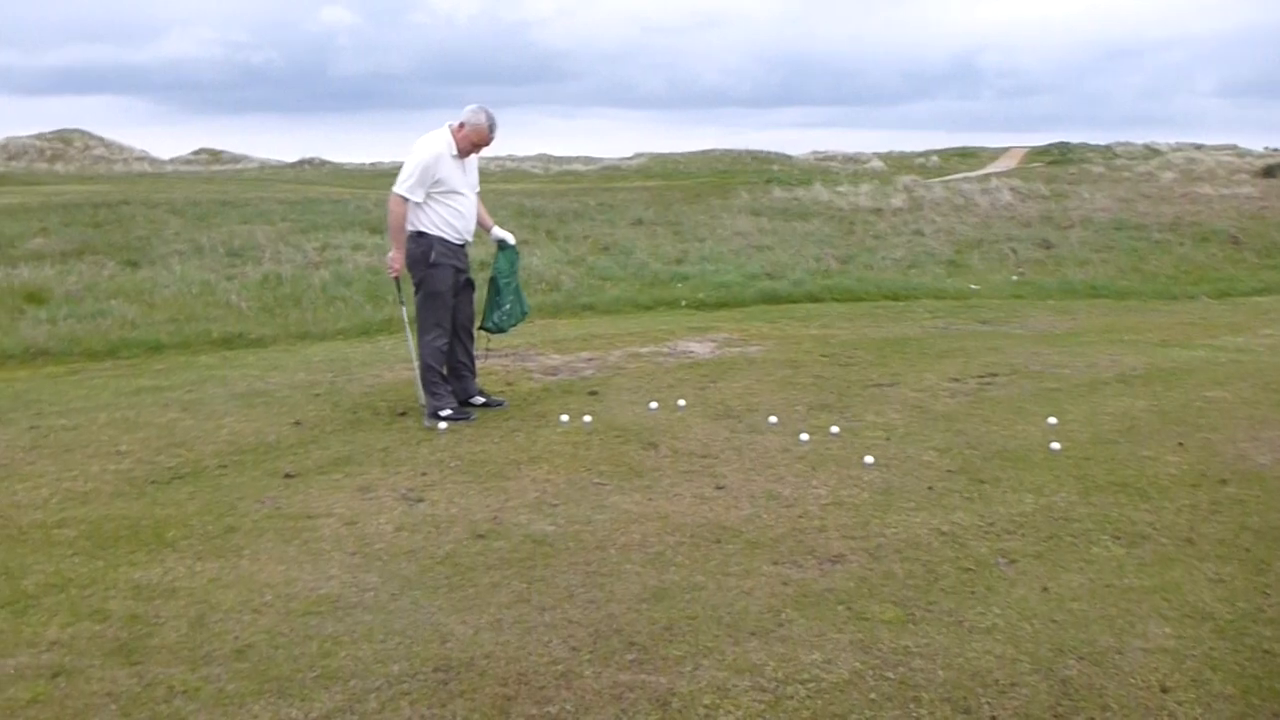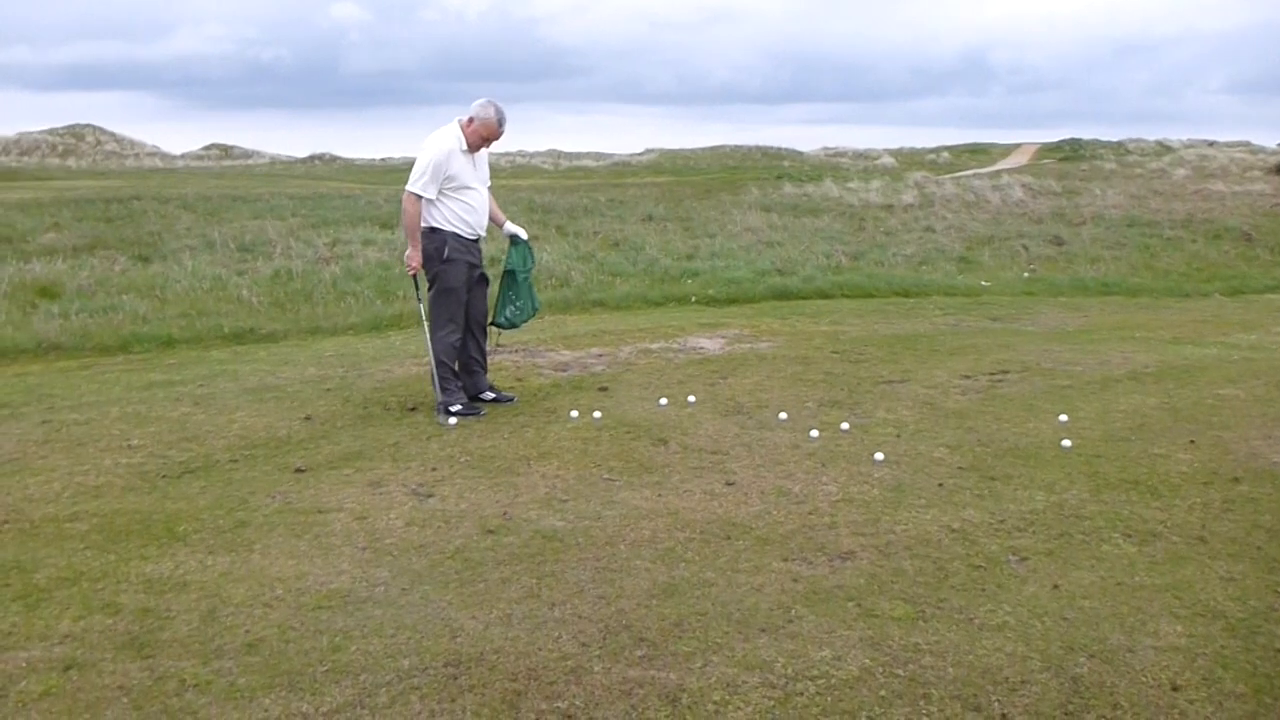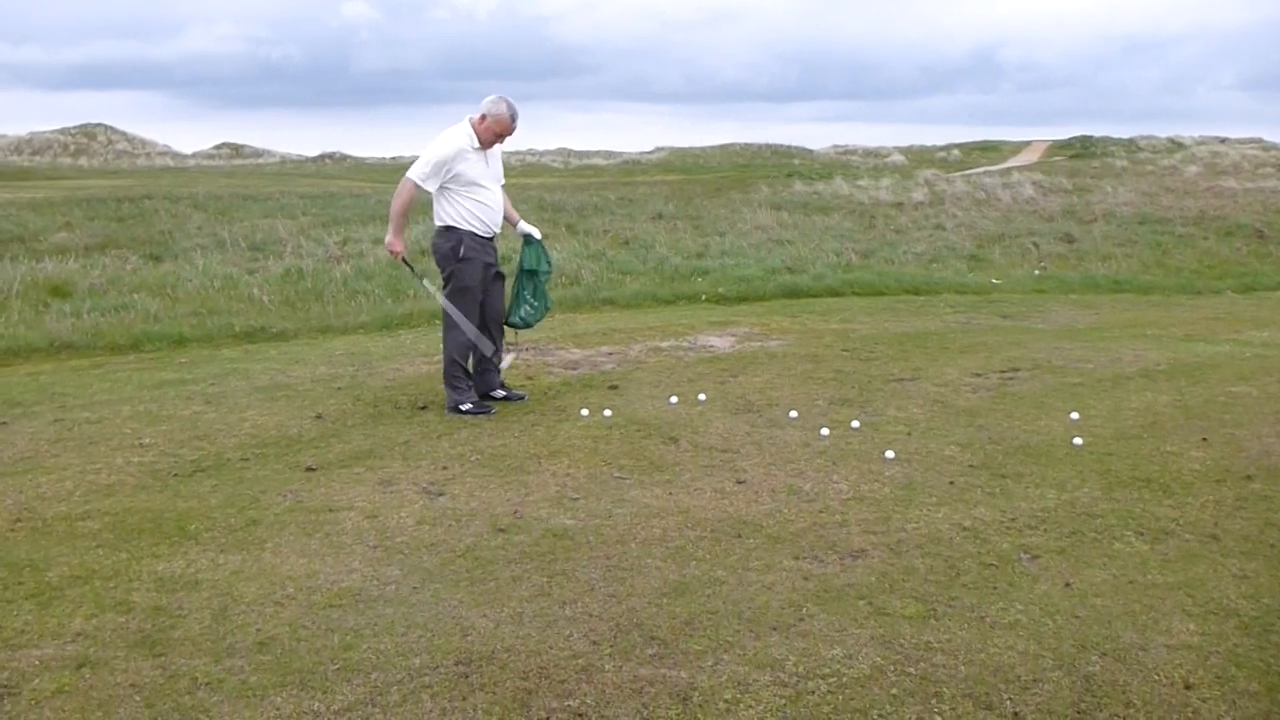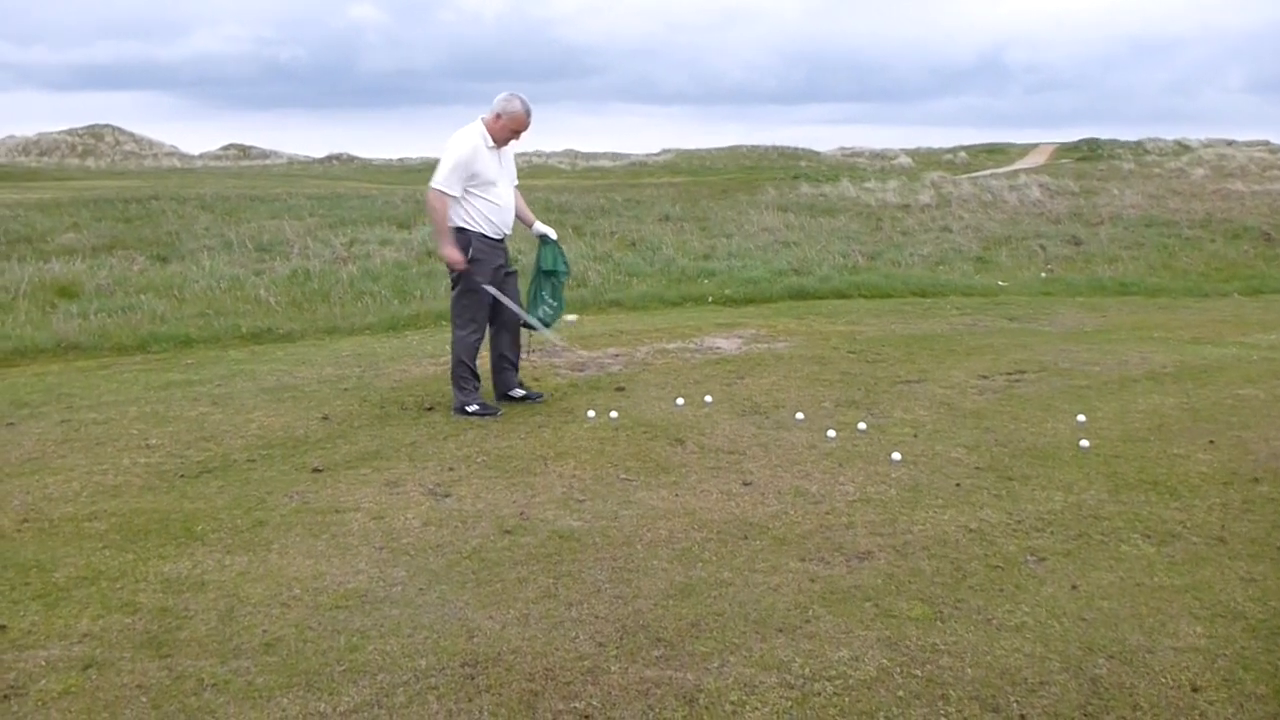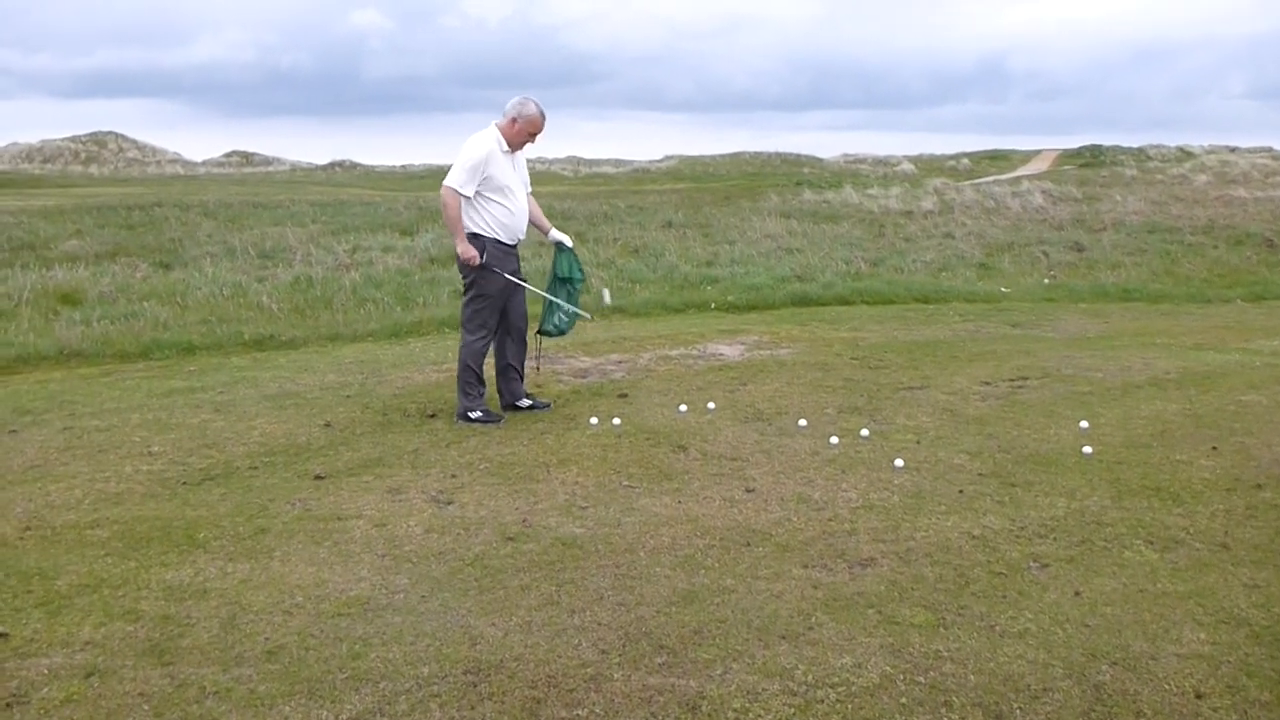
dt=0.2s
person 1, frame 1
left shoulder: (468, 154)
right shoulder: (429, 151)
right elbow: (398, 200)
left wrist: (493, 229)
right wrist: (397, 250)
left hip: (456, 249)
right hip: (431, 249)
left knee: (462, 324)
right knee: (436, 328)
left ankle: (465, 390)
right ankle: (438, 401)
person 1, frame 2
left shoulder: (478, 149)
right shoulder: (440, 148)
right elbow: (412, 199)
left wrist: (505, 224)
right wrist: (414, 248)
left hip: (470, 245)
right hip: (445, 246)
left knee: (476, 319)
right knee: (449, 323)
left ankle: (476, 386)
right ankle: (449, 397)
person 1, frame 3
left shoulder: (491, 147)
right shoulder: (451, 146)
right elbow: (409, 184)
left wrist: (518, 223)
right wrist: (396, 233)
left hip: (485, 243)
right hip: (459, 244)
left knee: (492, 318)
right knee: (462, 322)
left ankle: (489, 384)
right ankle: (459, 395)
person 1, frame 4
left shoulder: (503, 147)
right shoulder: (466, 145)
right elbow: (438, 194)
left wrist: (535, 224)
right wrist: (446, 244)
left hip: (497, 244)
right hip: (471, 246)
left knee: (510, 316)
right knee: (470, 324)
left ankle: (508, 384)
right ankle: (465, 398)
person 1, frame 5
left shoulder: (516, 153)
right shoulder: (480, 149)
left elbow: (524, 197)
right elbow: (449, 193)
left wrist: (550, 231)
right wrist: (461, 243)
left hip: (508, 251)
right hip: (483, 252)
left knee: (514, 327)
right knee: (479, 330)
left ankle: (512, 394)
right ankle: (470, 405)
